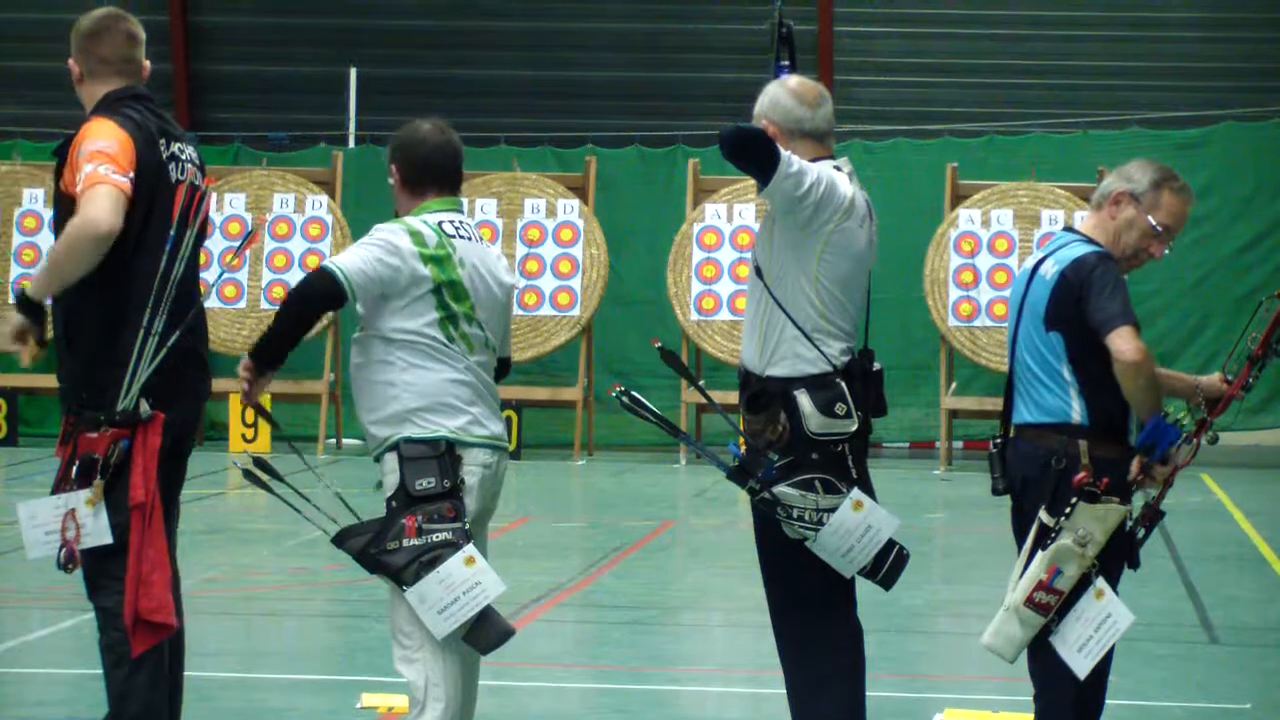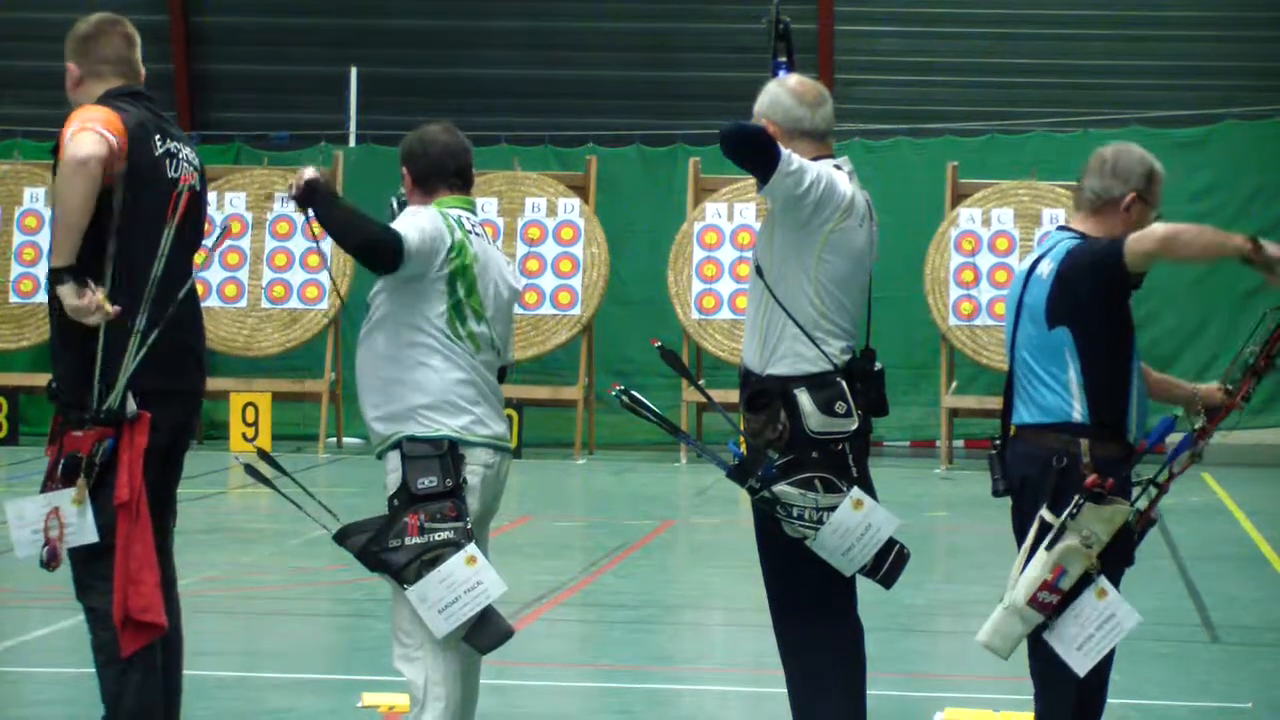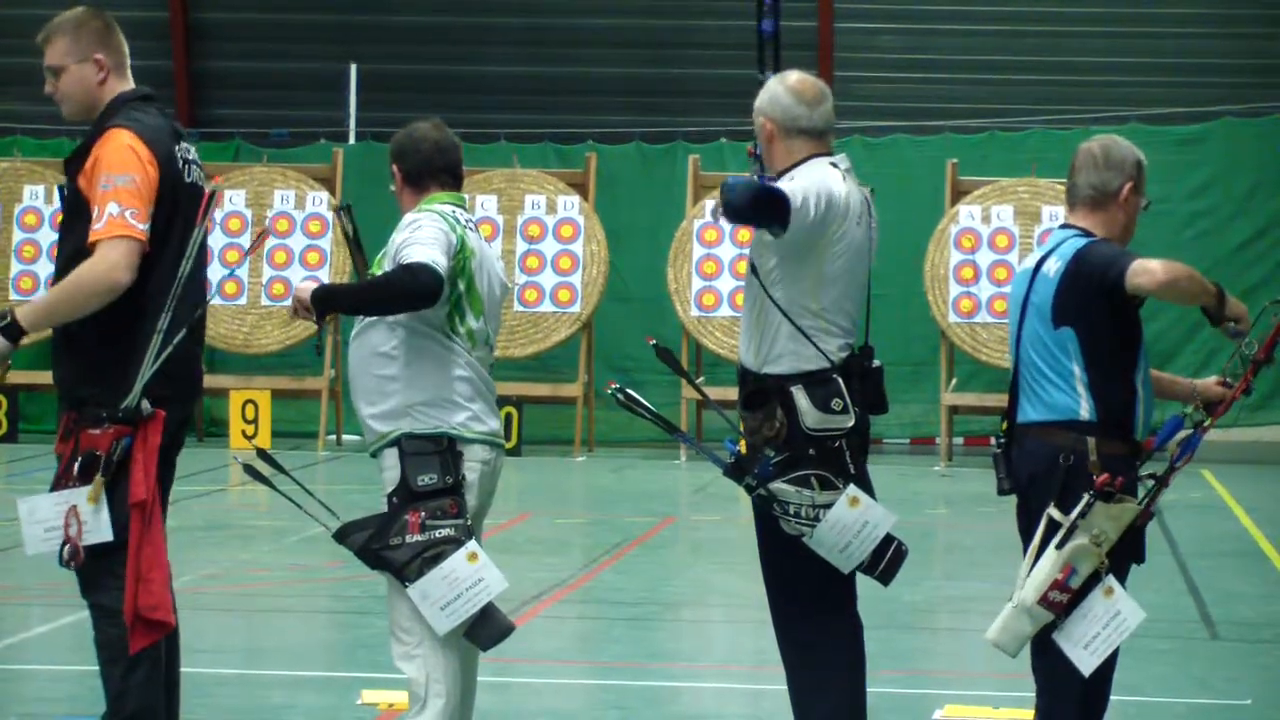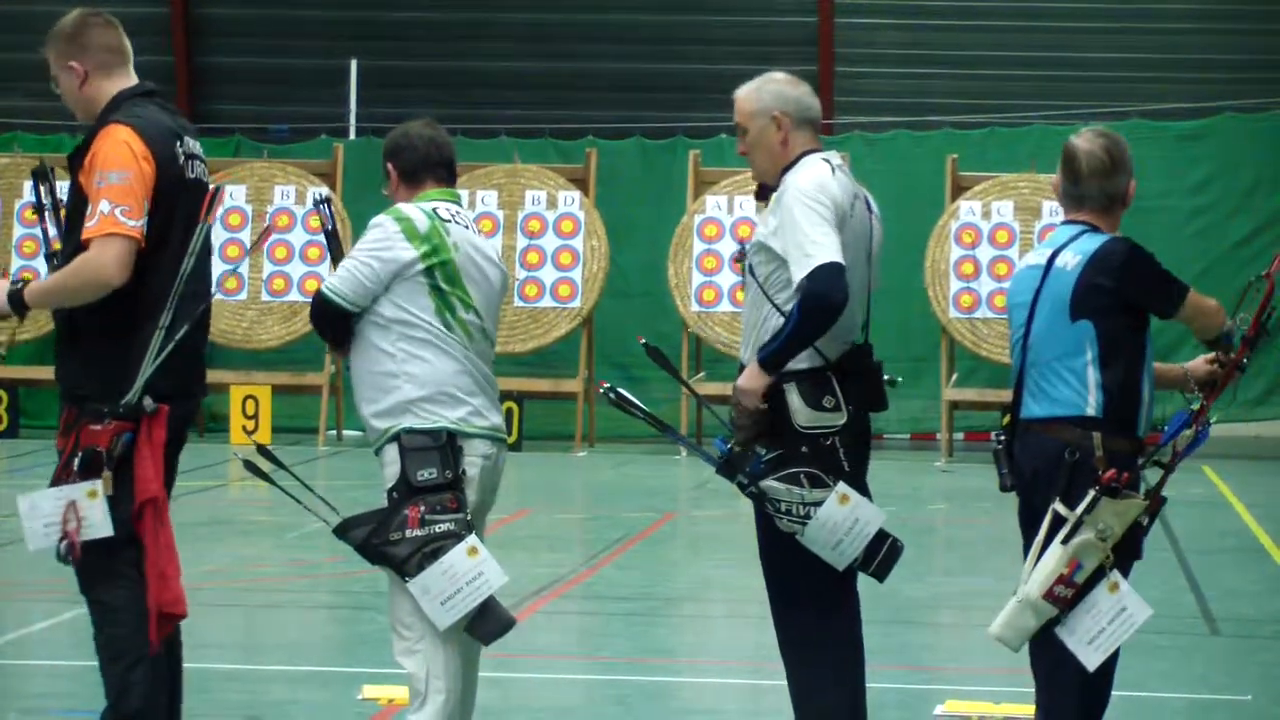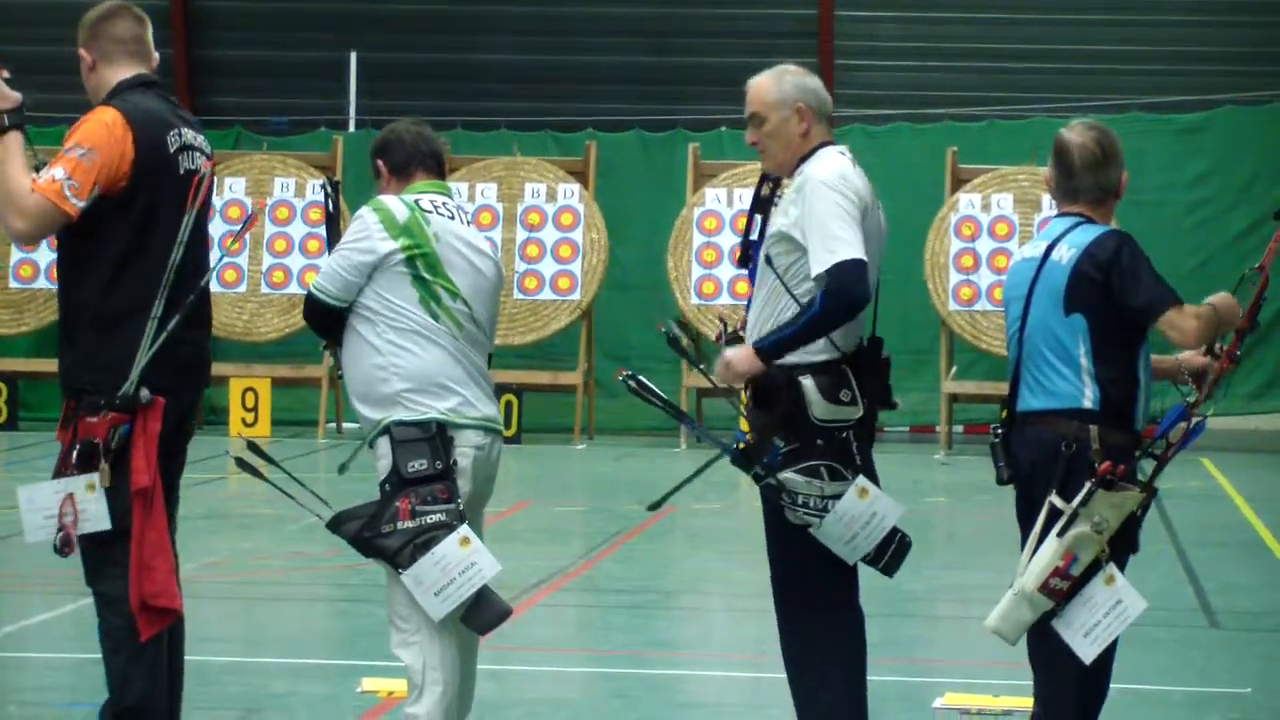
dt=1s
person 1, frame 1
left shoulder: (106, 133)
right shoulder: (176, 139)
left elbow: (99, 223)
left hip: (120, 387)
right hip: (172, 379)
left knee: (117, 568)
right knee: (149, 562)
person 1, frame 2
left shoulder: (102, 121)
right shoulder: (178, 144)
left elbow: (81, 158)
left wrist: (66, 269)
left hip: (117, 385)
right hip: (169, 380)
left knee: (109, 571)
right knee: (148, 562)
person 1, frame 3
left shoulder: (121, 142)
right shoulder: (166, 135)
left elbow: (113, 267)
left hip: (120, 394)
right hip: (153, 387)
left knee: (114, 575)
right knee: (138, 566)
person 1, frame 4
left shoulder: (121, 138)
right shoulder: (176, 133)
left elbow: (108, 265)
right wrist: (75, 219)
left hip: (121, 390)
right hip: (160, 382)
left knee: (114, 569)
right knee: (140, 560)
person 1, frame 5
left shoulder: (111, 123)
right shoulder: (187, 131)
left hip: (121, 379)
right hip: (173, 372)
left knee: (120, 561)
right knee: (148, 552)
person 2, frame 1
left shoulder: (814, 189)
right shoulder: (841, 191)
left elbow: (736, 142)
left wrist: (768, 139)
left hip: (802, 419)
right hip: (816, 407)
left knee: (812, 599)
right knee: (809, 594)
person 2, frame 2
left shoulder: (817, 189)
right shoulder: (844, 191)
left elbow: (738, 140)
left wrist: (765, 141)
left hip: (804, 421)
right hip: (816, 410)
left knee: (812, 600)
right knee: (810, 595)
person 2, frame 3
left shoulder: (814, 185)
right shoulder: (841, 184)
left elbow: (757, 201)
left wrist: (734, 191)
left hip: (801, 416)
right hip: (820, 407)
left knee: (810, 593)
right knee: (814, 590)
person 2, frame 4
left shoulder: (804, 184)
right shoulder: (845, 186)
left elbow: (825, 293)
left wrist: (763, 366)
left hip: (805, 413)
right hip: (829, 406)
left knee: (807, 589)
right knee: (819, 586)
person 2, frame 5
left shoulder: (826, 177)
right shoulder: (822, 178)
left elbow: (846, 288)
left wrist: (759, 350)
left hip: (815, 408)
right hip: (812, 404)
left knee: (814, 583)
right knee: (812, 580)
person 3, frame 1
left shoulder: (404, 240)
right shoulder: (490, 255)
left elbow: (315, 295)
left wrist: (262, 358)
right hip: (477, 451)
left knee: (425, 624)
person 3, frame 2
left shoulder: (431, 224)
right shoulder: (493, 255)
left elbow: (381, 248)
left wrist: (314, 192)
right hip: (475, 447)
left knee: (426, 622)
person 3, frame 3
left shoulder: (429, 223)
right shoulder: (478, 243)
left elbow: (420, 285)
left wrist: (324, 297)
right hip: (464, 445)
left knee: (424, 616)
person 3, frame 4
left shoulder: (403, 224)
right shoulder: (482, 245)
left elbow: (328, 312)
left wrist: (355, 343)
right wrist: (381, 337)
right hip: (474, 442)
left knee: (424, 614)
person 3, frame 5
left shoulder: (385, 215)
right shoulder: (478, 239)
left elbow: (319, 308)
left wrist: (361, 337)
right hip: (474, 433)
left knee: (421, 607)
person 4, frame 1
left shoulder: (1049, 258)
right shoulder: (1092, 266)
right elbow: (1129, 356)
left wrist: (1194, 388)
left hip: (1042, 459)
right hip: (1076, 467)
left knee: (1057, 614)
person 4, frame 2
left shoulder: (1052, 260)
right shoulder: (1084, 261)
left elbow: (1108, 366)
right elbow: (1160, 240)
left wrist: (1192, 395)
left hip: (1050, 462)
right hip: (1076, 468)
left knee: (1063, 610)
person 4, frame 3
left shoulder: (1047, 260)
right shoulder: (1090, 260)
right elbow: (1160, 275)
left wrist: (1191, 390)
right wrist: (1220, 301)
left hip: (1049, 458)
right hip: (1084, 465)
left knee: (1065, 611)
person 4, frame 4
left shoulder: (1033, 264)
right shoulder: (1114, 258)
right elbow: (1209, 319)
left wrist: (1181, 376)
right wrist: (1221, 328)
left hip: (1041, 450)
right hip: (1088, 459)
person 4, frame 5
left shoulder: (1029, 254)
right shoulder: (1106, 249)
right elbow: (1187, 328)
left wrist: (1176, 367)
right wrist: (1220, 310)
left hip: (1037, 442)
right hip: (1085, 451)
